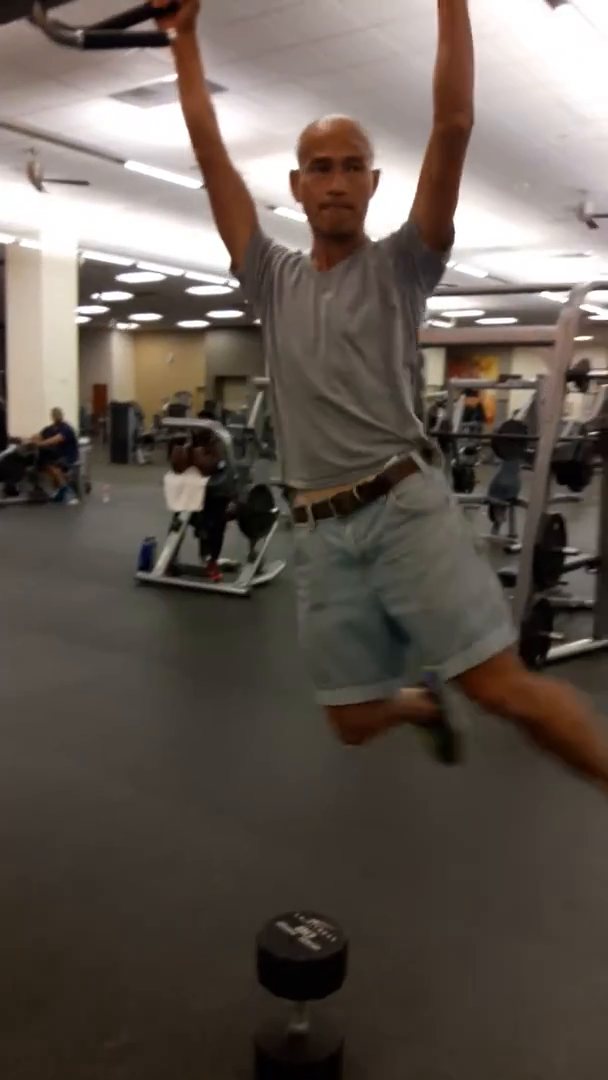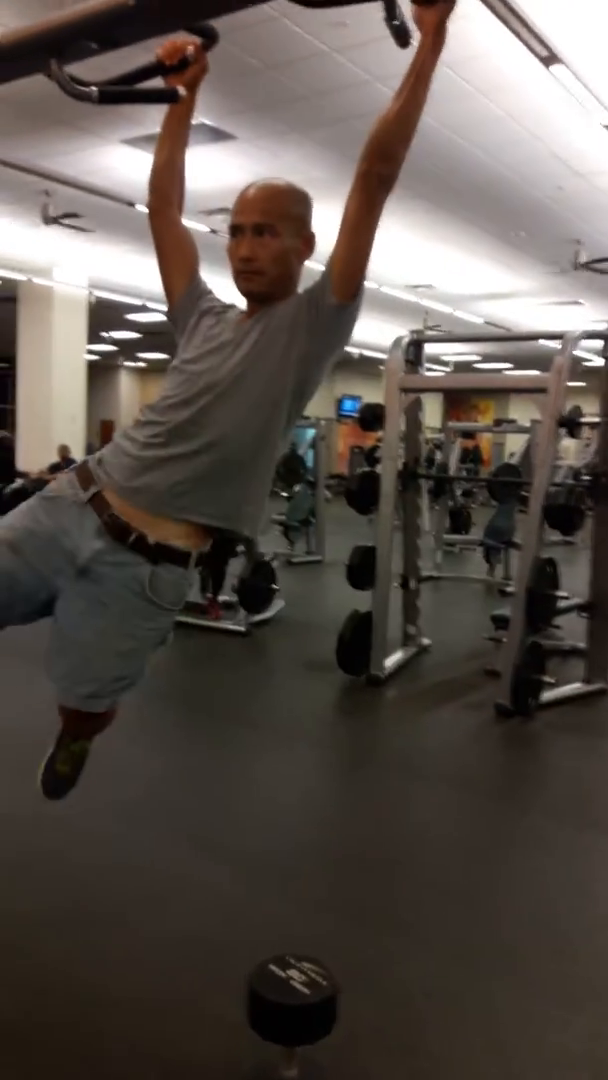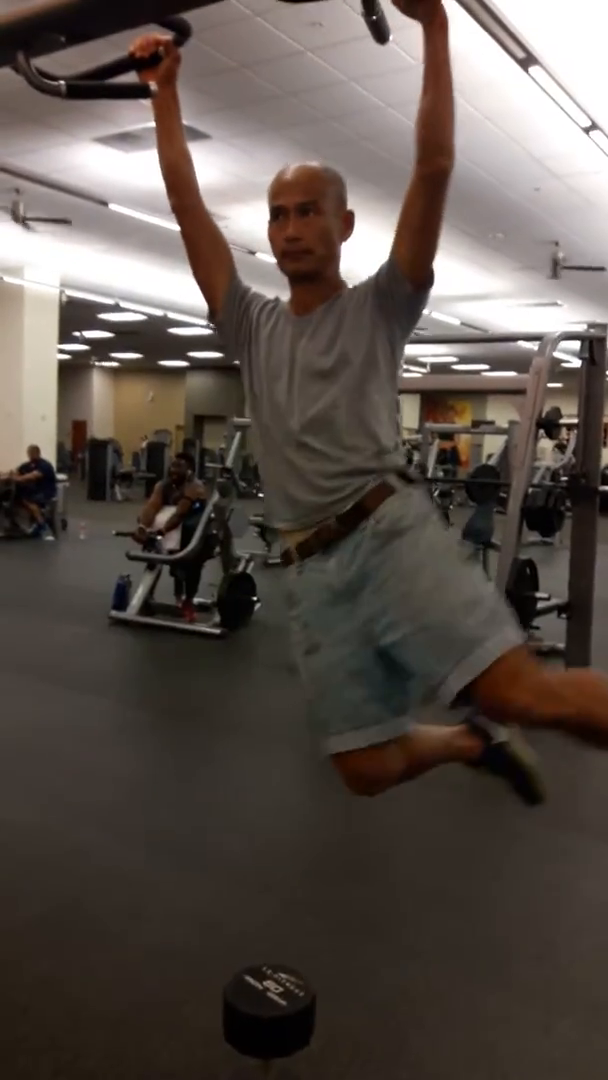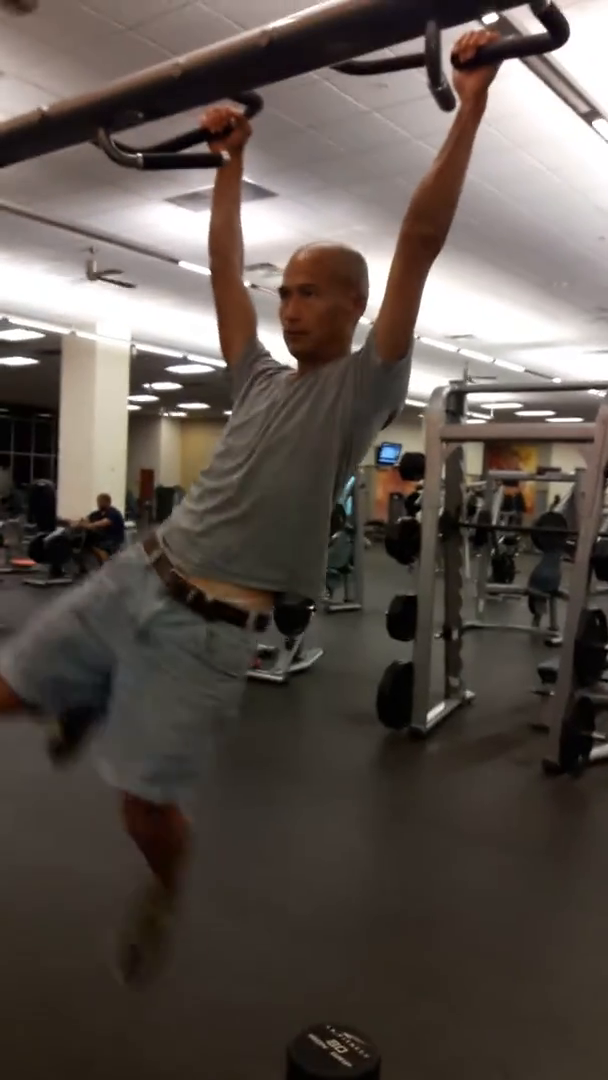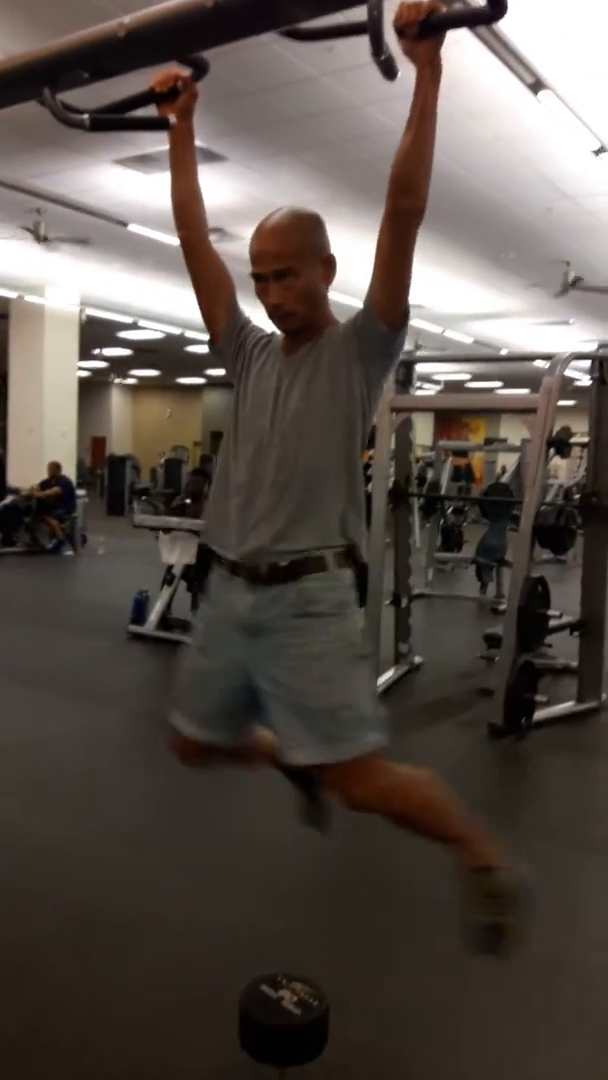
dt=1s
person 1, frame 1
left shoulder: (399, 265)
right shoulder: (274, 278)
left elbow: (453, 128)
right elbow: (215, 165)
left hip: (404, 508)
right hip: (324, 530)
left knee: (501, 682)
right knee: (353, 719)
right ankle: (424, 697)
person 1, frame 2
left shoulder: (316, 321)
right shoulder: (203, 319)
left elbow: (375, 177)
right elbow: (162, 206)
right wrist: (186, 95)
left hip: (141, 562)
right hip: (68, 509)
left knee: (83, 705)
left ankle: (74, 739)
person 1, frame 3
left shoulder: (379, 305)
right shoulder: (253, 323)
left elbow: (432, 169)
right elbow: (187, 206)
right wrist: (166, 93)
left hip: (385, 535)
right hip: (311, 563)
left knee: (520, 690)
right knee: (364, 761)
right ankle: (472, 734)
person 1, frame 4
left shoulder: (368, 383)
right shoulder: (260, 376)
left elbow: (422, 240)
right elbow: (221, 261)
left wrist: (471, 102)
right wrist: (228, 158)
left hip: (209, 627)
right hip: (136, 577)
left knee: (145, 805)
left ankle: (164, 893)
right ankle: (93, 699)
person 1, frame 5
left shoulder: (360, 345)
right shoulder: (245, 355)
left elbow: (400, 211)
right elbow: (195, 244)
right wrist: (181, 131)
left hip: (304, 598)
right hip: (232, 593)
left knee: (361, 774)
right knee: (194, 743)
left ankle: (488, 863)
right ankle: (297, 751)
